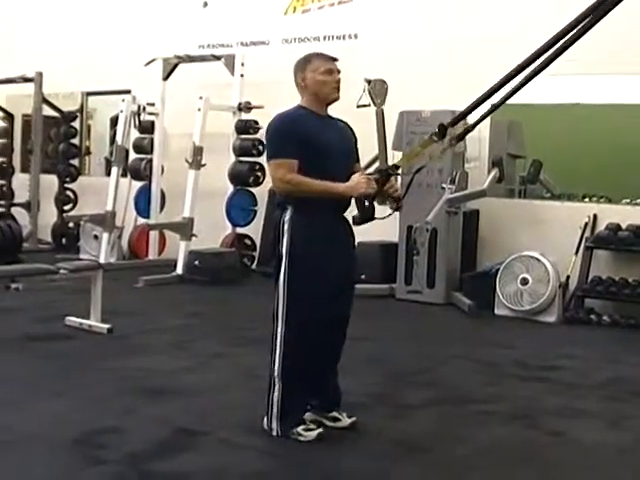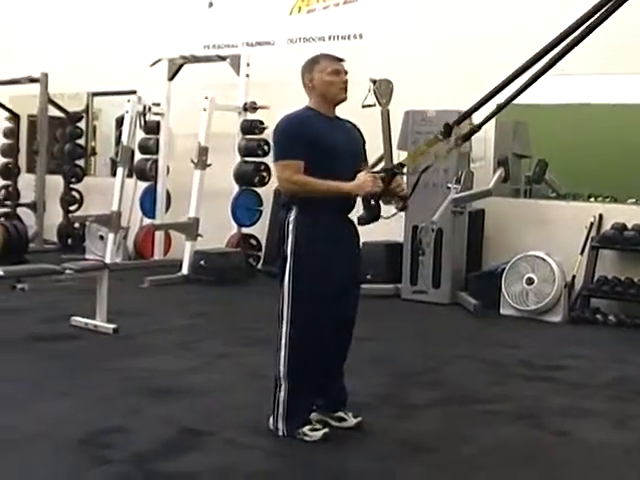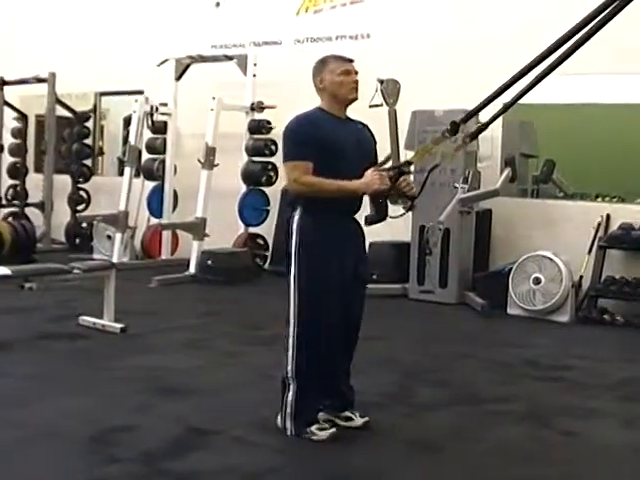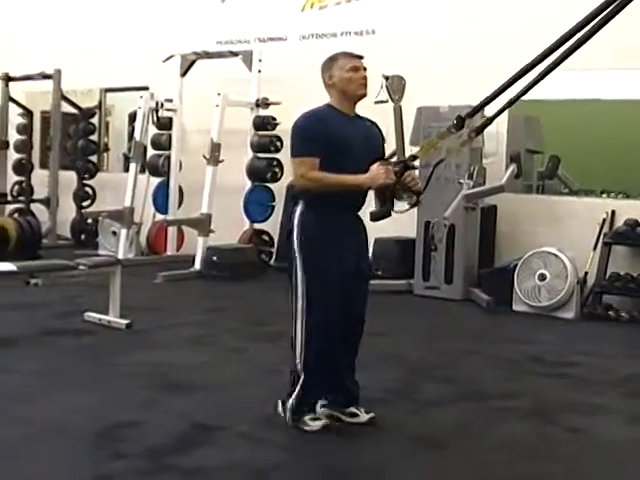
dt=0.1s
person 1, frame 1
left shoulder: (343, 130)
right shoulder: (287, 124)
left elbow: (354, 178)
right elbow: (282, 180)
left wrist: (378, 187)
right wrist: (344, 188)
left hip: (338, 230)
right hip: (303, 230)
left knee: (333, 322)
right knee: (297, 325)
left ankle: (323, 403)
right ankle: (284, 415)
person 1, frame 2
left shoulder: (351, 131)
right shoulder: (295, 125)
left elbow: (362, 179)
right elbow: (289, 181)
left wrist: (385, 186)
right wrist: (350, 187)
left hip: (343, 231)
right hip: (308, 231)
left knee: (339, 323)
right knee: (302, 326)
left ankle: (329, 403)
right ankle: (289, 415)
person 1, frame 3
left shoulder: (362, 132)
right shoulder: (305, 126)
left elbow: (372, 182)
right elbow: (297, 182)
left wrist: (396, 186)
right wrist: (358, 185)
left hip: (349, 231)
right hip: (314, 231)
left knee: (347, 321)
right knee: (311, 325)
left ankle: (335, 402)
right ankle: (298, 414)
person 1, frame 4
left shoulder: (370, 130)
right shoulder: (313, 123)
left elbow: (377, 178)
right elbow: (303, 177)
left wrist: (400, 182)
right wrist: (363, 179)
left hip: (351, 227)
right hip: (316, 226)
left knee: (350, 318)
right knee: (317, 319)
left ankle: (339, 398)
right ankle: (298, 403)
